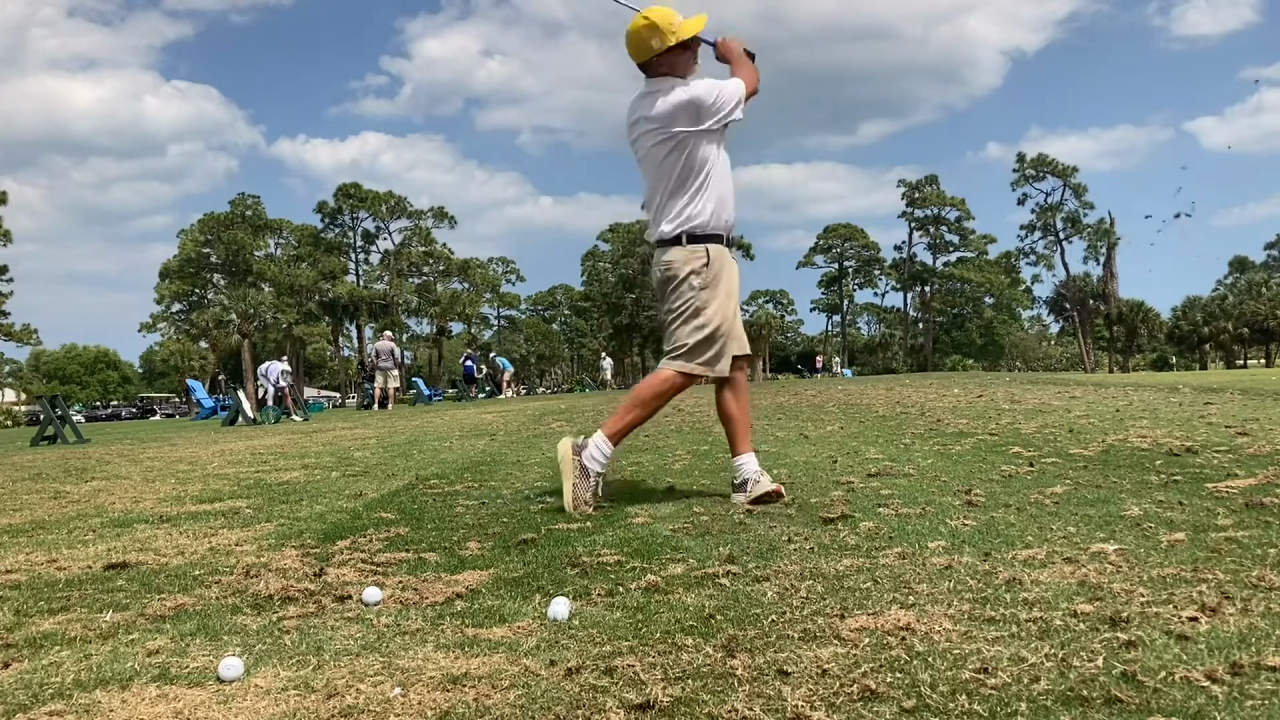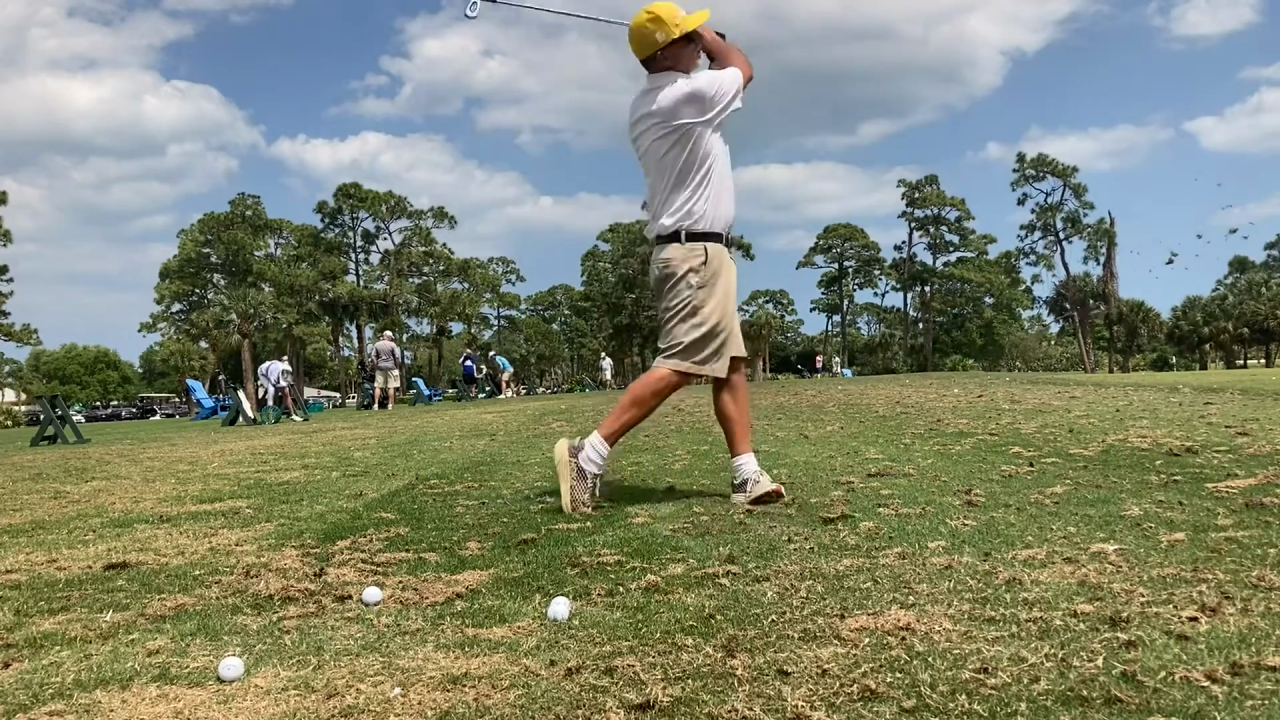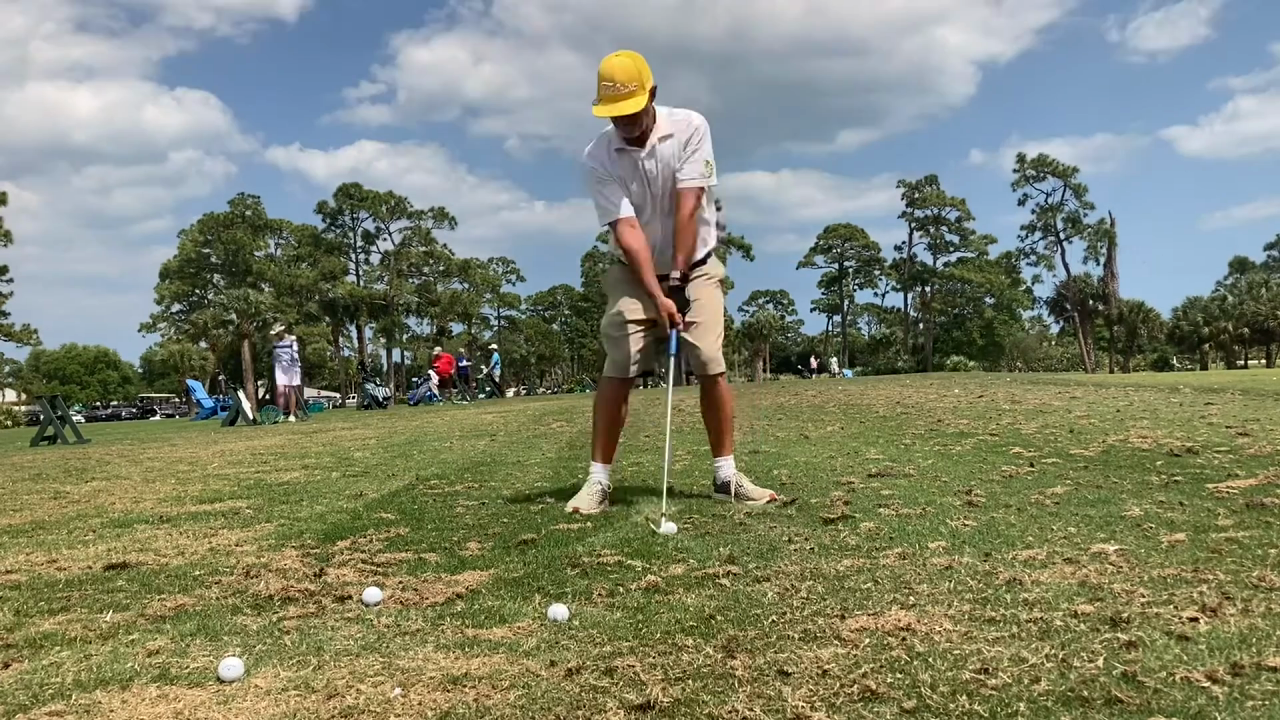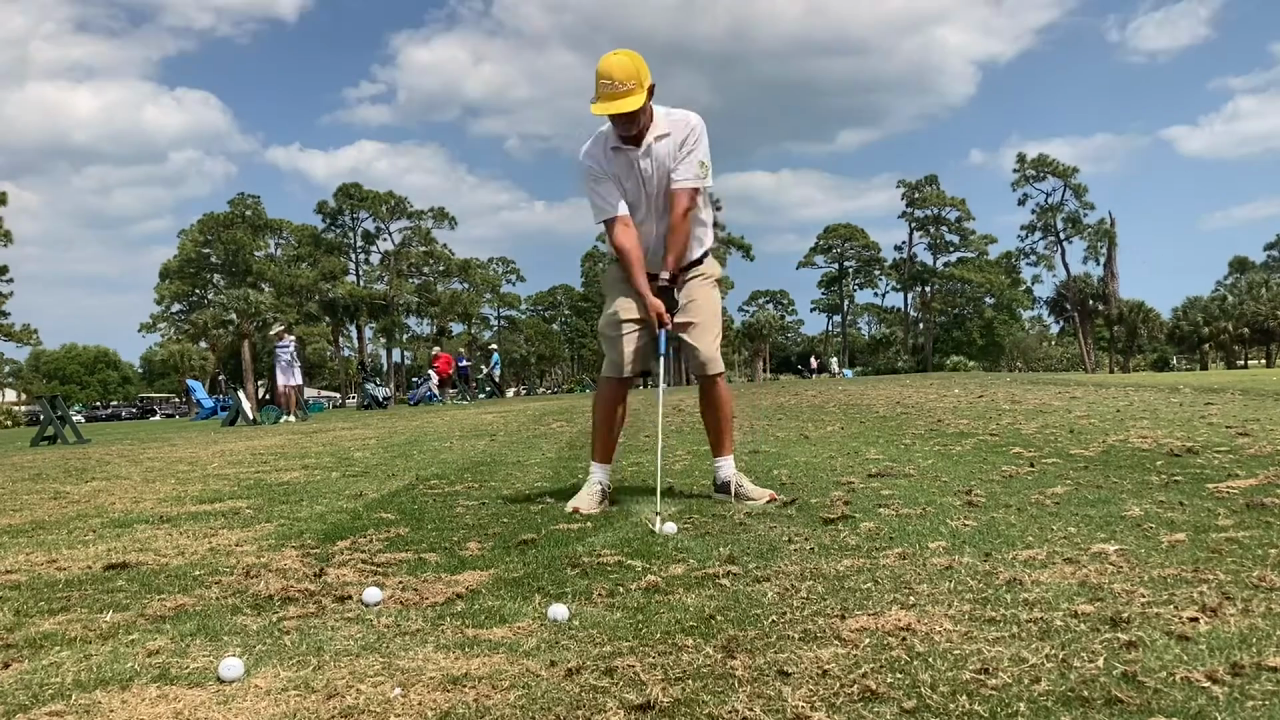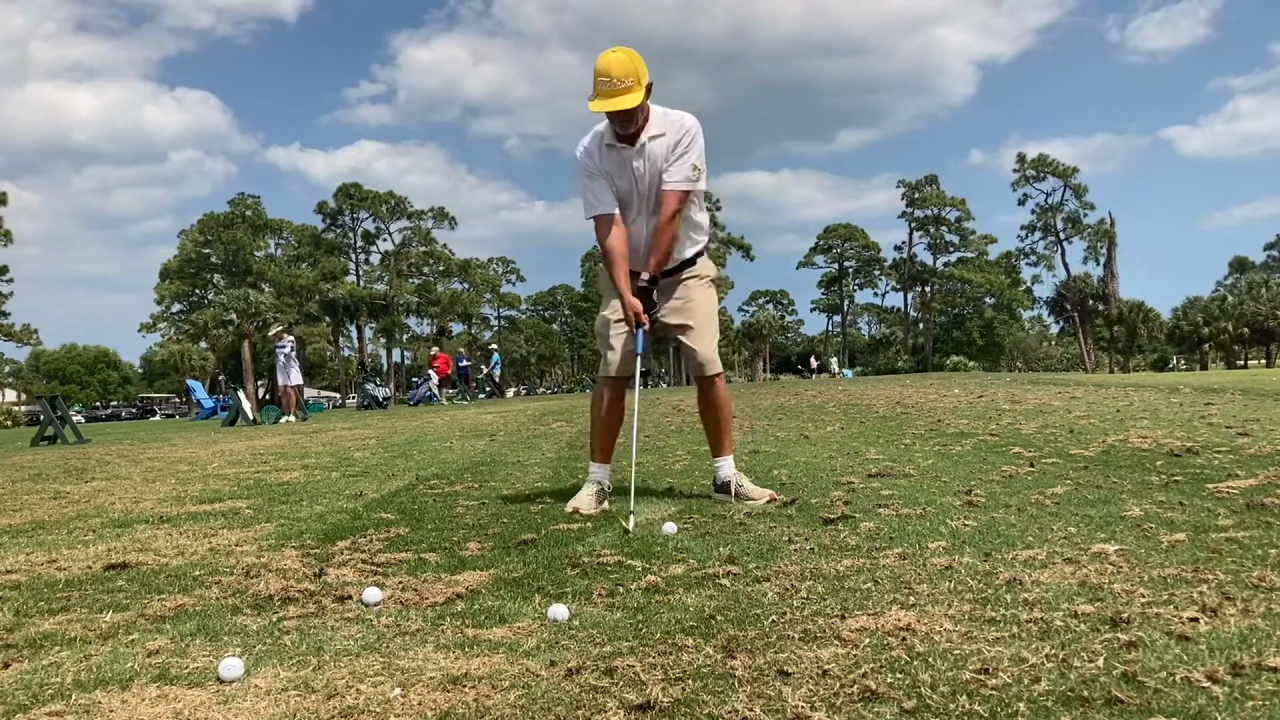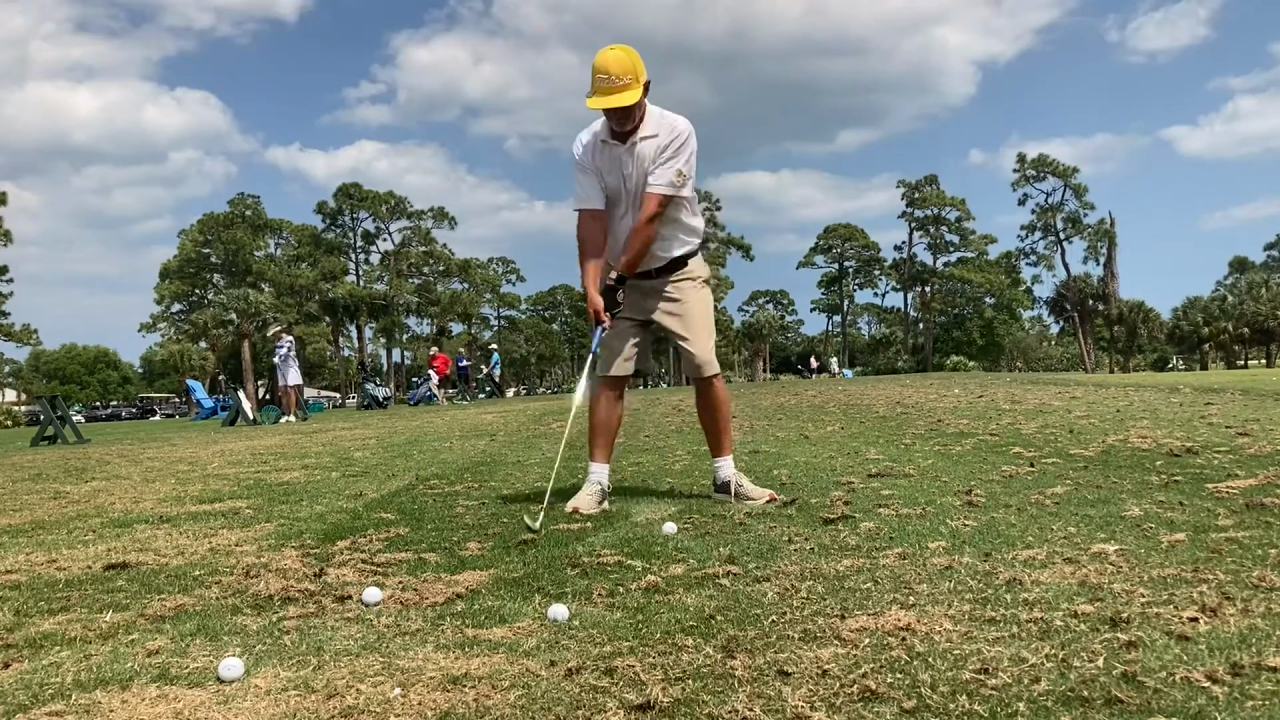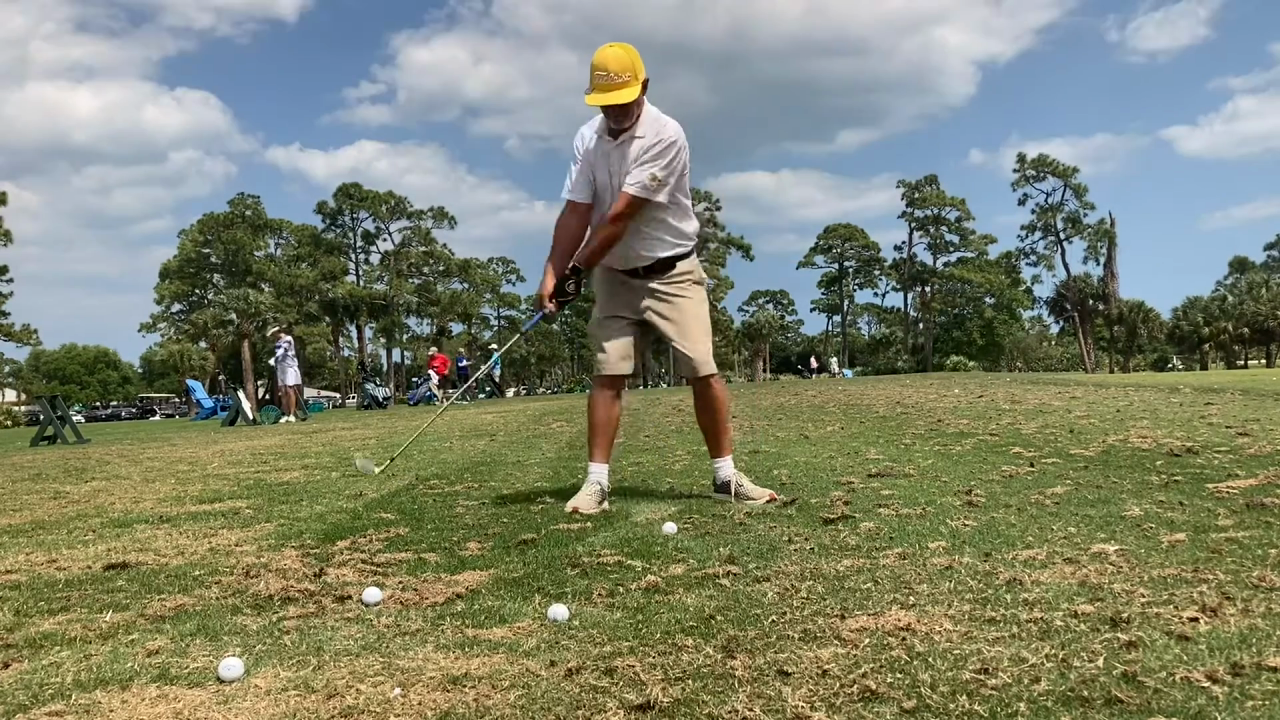
dt=0.1s
person 1, frame 1
left shoulder: (651, 105)
right shoulder: (684, 100)
right elbow: (748, 80)
right wrist: (728, 47)
left hip: (695, 252)
right hip: (696, 253)
left knee: (733, 363)
right knee: (684, 366)
left ankle: (747, 473)
right ankle: (592, 452)
person 1, frame 2
left shoulder: (655, 101)
right shoulder: (686, 93)
right elbow: (742, 70)
left hip: (692, 249)
right hip: (695, 251)
left knee: (731, 364)
right knee: (678, 365)
left ankle: (745, 473)
right ankle: (589, 453)
person 1, frame 3
left shoulder: (690, 127)
right shoulder: (598, 155)
left elbow: (689, 208)
right elbow: (626, 229)
left wrist: (677, 278)
right wrist: (655, 293)
left hip: (695, 269)
right hip: (634, 274)
left knee: (712, 370)
right knee: (618, 373)
left ankle: (726, 475)
right ankle: (598, 480)
person 1, frame 4
left shoulder: (687, 128)
right shoulder: (595, 154)
left elbow: (682, 209)
right elbow: (620, 229)
left wrist: (669, 278)
right wrist: (646, 293)
left hip: (690, 269)
right hip: (630, 274)
left knee: (711, 370)
right knee: (616, 373)
left ankle: (726, 476)
right ankle: (598, 480)
person 1, frame 5
left shoulder: (683, 130)
right shoulder: (590, 150)
left elbow: (670, 212)
right elbow: (609, 226)
left wrist: (652, 278)
right wrist: (625, 291)
left hip: (686, 269)
right hip: (624, 273)
left knee: (709, 370)
right knee: (612, 372)
left ankle: (726, 475)
right ankle: (597, 481)
person 1, frame 6
left shoulder: (676, 133)
right shoulder: (586, 146)
left elbow: (650, 215)
right elbow: (591, 221)
left wrist: (616, 276)
right wrist: (593, 285)
left hip: (679, 270)
right hip: (617, 273)
left knee: (706, 370)
right knee: (610, 374)
left ankle: (726, 475)
right ankle: (597, 481)
person 1, frame 7
left shoulder: (665, 136)
right shoulder: (587, 138)
left elbow: (620, 214)
right elbow: (575, 210)
left wrist: (575, 268)
right wrist: (553, 272)
left hip: (673, 274)
right hip: (615, 276)
left knee: (704, 373)
right knee: (609, 374)
left ankle: (726, 475)
right ankle: (597, 481)
